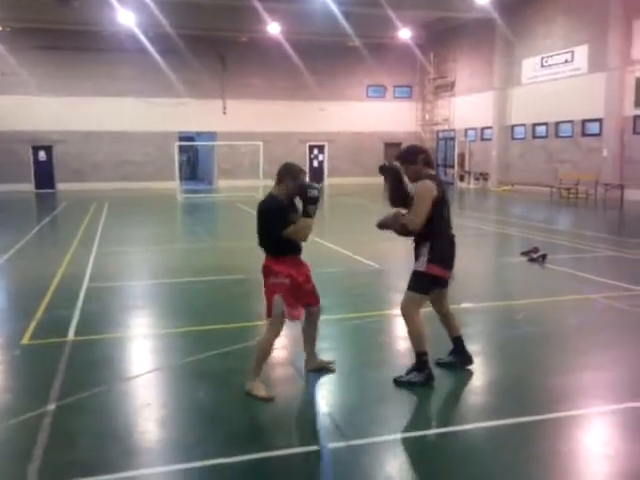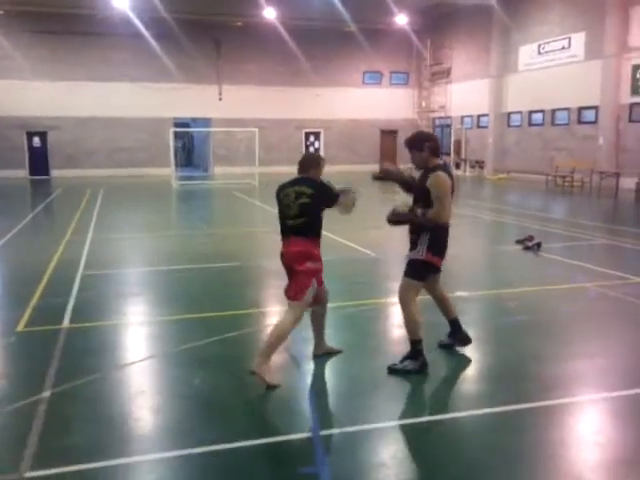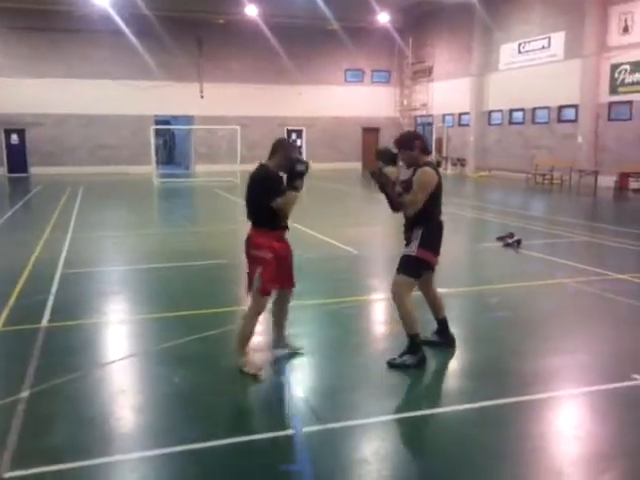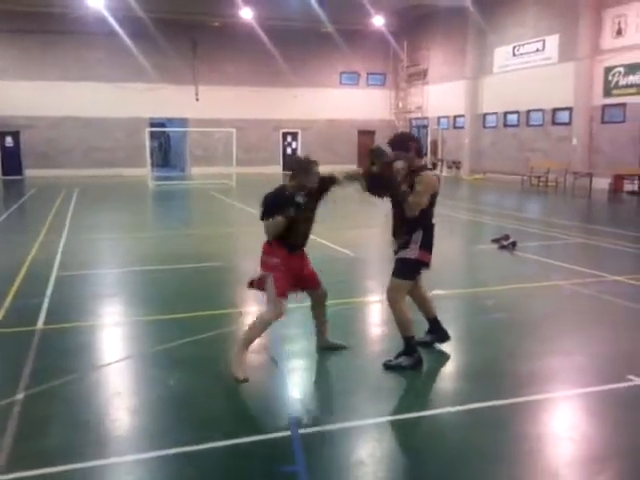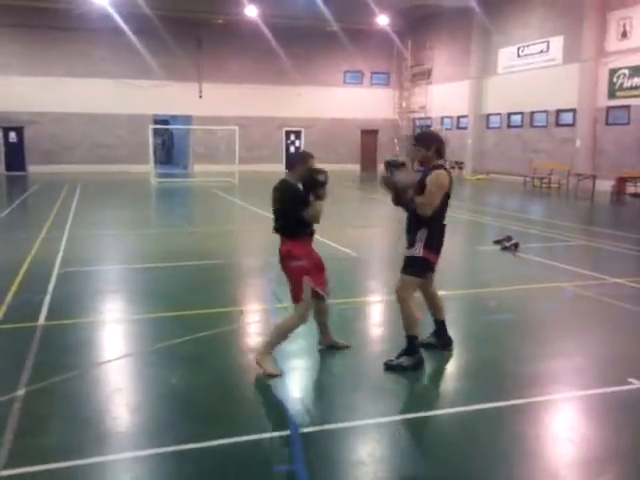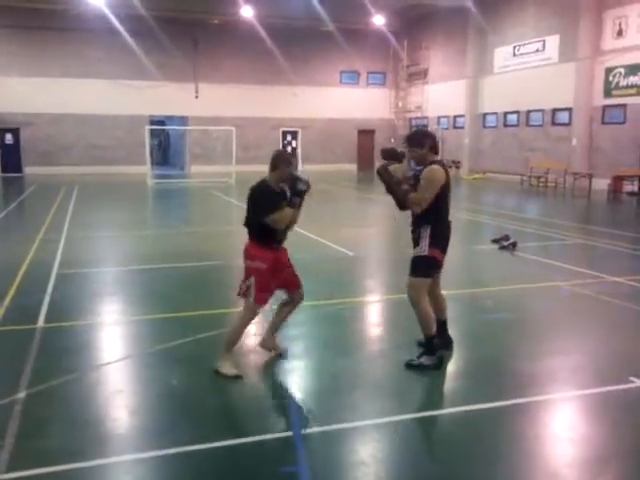
dt=0.5s
person 1, frame 1
left shoulder: (425, 185)
right shoulder: (433, 183)
left elbow: (413, 223)
right elbow: (409, 210)
left wrist: (389, 223)
left hip: (432, 253)
right hip: (442, 251)
left knee: (409, 309)
right knee: (440, 305)
left ankle: (422, 369)
right ankle: (460, 353)
person 1, frame 2
left shoulder: (439, 177)
right shoulder: (429, 172)
left elbow: (442, 216)
right elbow: (416, 189)
left wrist: (407, 215)
right wrist: (396, 176)
left hip: (429, 242)
right hip: (426, 240)
left knee: (406, 295)
right knee: (434, 288)
left ankle: (417, 357)
right ankle: (458, 333)
person 1, frame 3
left shoulder: (425, 173)
right shoulder: (419, 172)
left elbow: (409, 207)
right elbow: (398, 204)
left wrist: (388, 183)
right wrist: (390, 179)
left hip: (422, 238)
right hip: (426, 236)
left knee: (400, 292)
right knee: (426, 286)
left ankle: (415, 351)
right ankle: (444, 333)
person 1, frame 4
left shoulder: (426, 177)
right shoulder: (407, 173)
left elbow: (411, 210)
left wrist: (398, 181)
left hip: (416, 241)
right hip: (405, 239)
left knee: (394, 295)
right knee: (413, 287)
left ankle: (411, 353)
right ankle: (437, 331)
person 1, frame 5
left shoulder: (438, 176)
right shoulder: (430, 173)
left elbow: (425, 209)
right elbow: (416, 202)
left wrist: (400, 190)
right wrist: (400, 189)
left hip: (425, 239)
right hip: (425, 238)
left knee: (403, 293)
right knee: (427, 288)
left ankle: (412, 353)
right ankle: (442, 336)
person 1, frame 6
left shoulder: (433, 171)
right shoulder: (429, 170)
left elbow: (416, 205)
right elbow: (411, 200)
left wrist: (395, 181)
right wrist: (398, 180)
left hip: (430, 237)
right hip: (432, 235)
left knee: (416, 294)
right knee: (432, 289)
left ankle: (432, 353)
right ankle: (442, 336)
person 2, frame 1
left shoulder: (288, 200)
right shoulder: (269, 207)
left elbow: (303, 228)
right elbow: (302, 234)
left wrist: (310, 201)
right wrist: (310, 205)
left hip: (296, 264)
right hip: (278, 269)
left knee: (314, 310)
right knee: (275, 327)
left ankle: (312, 359)
right ankle: (253, 380)
person 2, frame 2
left shoulder: (282, 189)
right shoulder: (317, 187)
right elbow: (346, 206)
right wrist: (348, 195)
left hip: (289, 249)
right hip: (306, 252)
left knee: (321, 296)
right knee: (295, 312)
left ankle: (320, 345)
right ankle: (262, 362)
person 2, frame 3
left shoulder: (274, 176)
right shoulder: (263, 177)
left elbow: (287, 201)
right elbow: (287, 206)
left wrist: (295, 180)
right wrist: (297, 177)
left hip: (278, 240)
right hip: (263, 243)
left knee: (285, 292)
right knee: (259, 304)
left ankle: (280, 339)
right ankle: (241, 355)
person 2, frame 4
left shoulder: (314, 190)
right shoulder: (274, 198)
left elbow: (339, 178)
right elbow: (270, 231)
right wrist: (290, 210)
left hip: (297, 254)
right hip: (277, 256)
left knee: (320, 295)
right knee: (276, 310)
left ankle: (323, 340)
right ankle: (239, 355)
person 2, frame 5
left shoulder: (289, 188)
right shoulder: (289, 191)
left elbow: (308, 214)
right elbow: (314, 217)
left wrist: (316, 189)
right wrist: (319, 191)
left hip: (301, 249)
right hip: (296, 252)
left knee: (320, 295)
right knee: (302, 312)
left ankle: (326, 339)
right ankle: (264, 355)
person 2, frame 6
left shoulder: (281, 190)
right shoulder: (260, 192)
left elbow: (291, 222)
right elbow: (279, 222)
left wrist: (297, 198)
right wrist: (296, 198)
left hip: (277, 251)
right hip: (259, 254)
left knee: (297, 295)
right knee: (250, 311)
left ankle: (269, 338)
right ankle: (224, 358)
